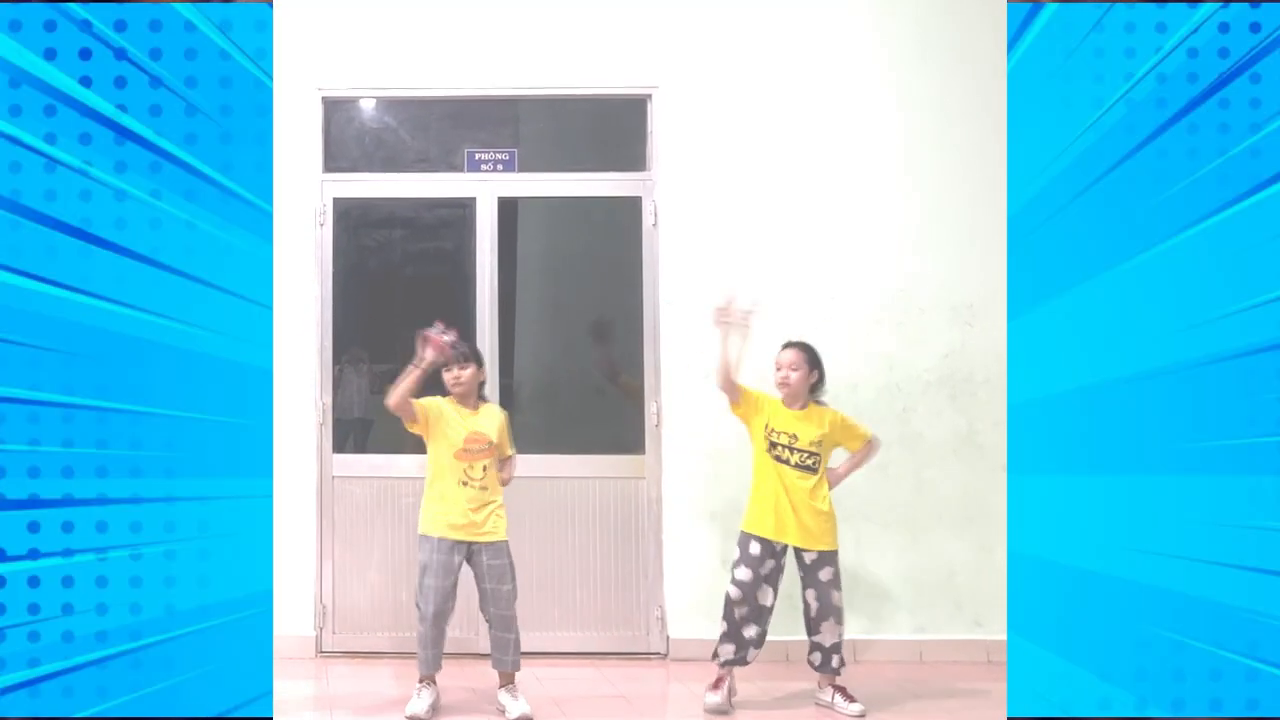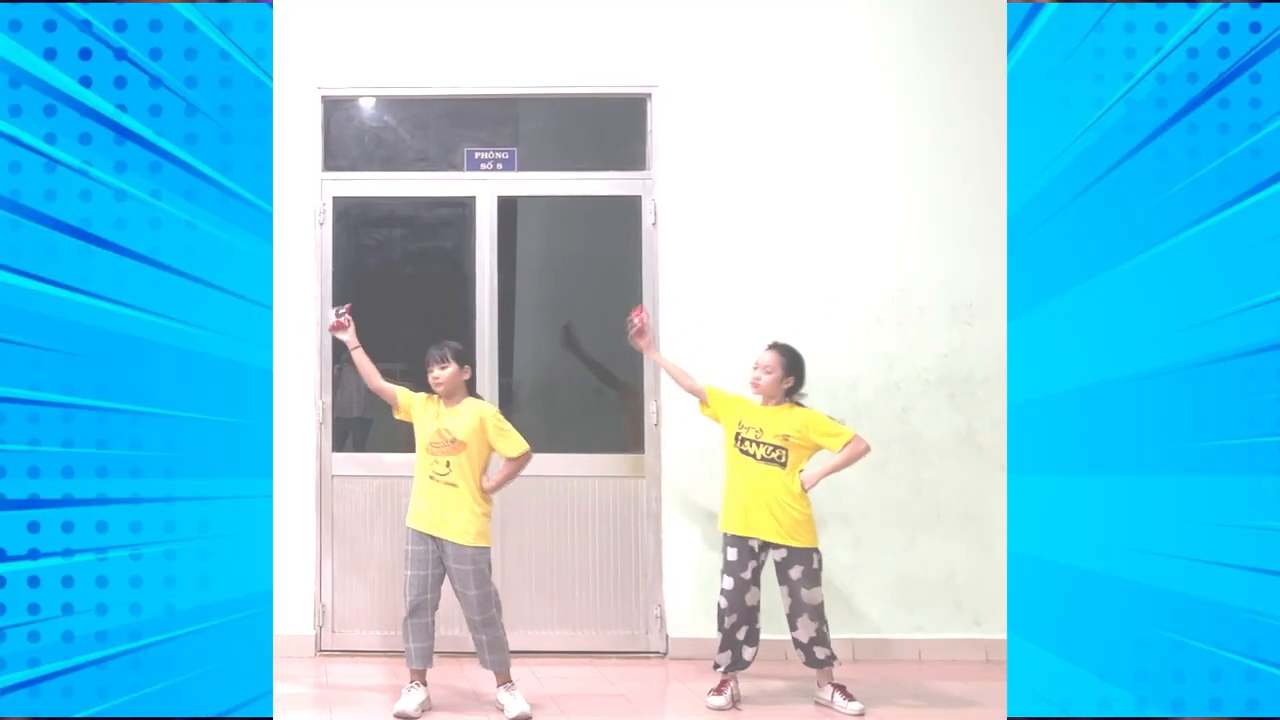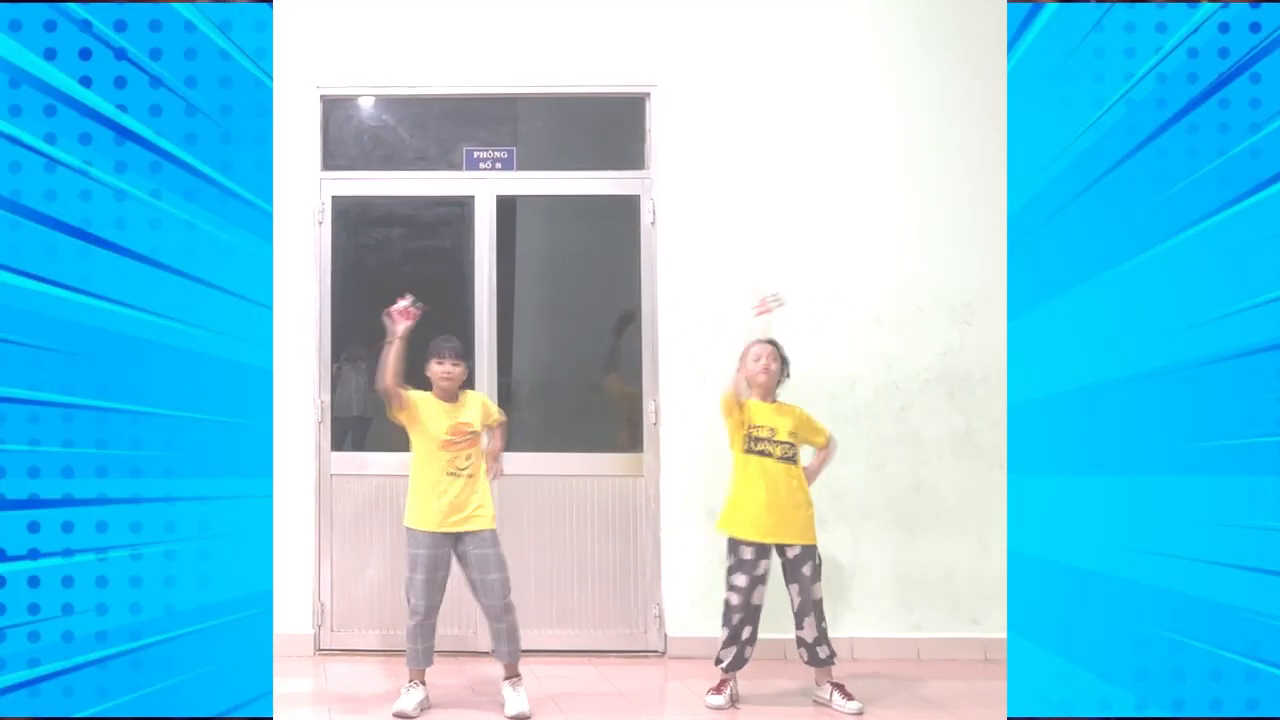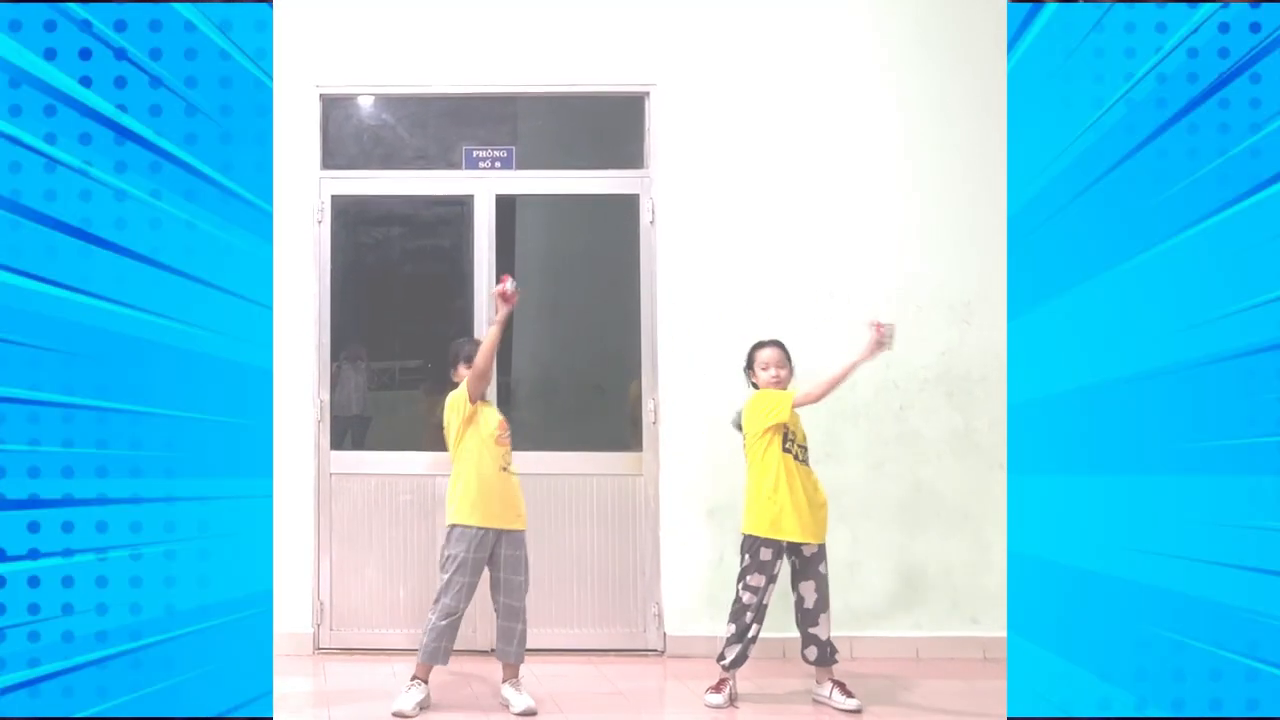
dt=0.4s
person 1, frame 1
left shoulder: (497, 415)
right shoulder: (435, 411)
right elbow: (394, 404)
left wrist: (502, 475)
right wrist: (425, 361)
left hip: (489, 528)
right hip: (441, 528)
left knee: (502, 609)
right knee: (433, 610)
left ankle: (508, 687)
right ankle: (426, 686)
person 1, frame 2
left shoulder: (481, 413)
right shoulder: (420, 405)
left elbow: (521, 453)
right elbow: (376, 383)
left wrist: (493, 484)
right wrist: (352, 342)
left hip: (465, 528)
right hip: (422, 525)
left knee: (481, 610)
right knee: (417, 605)
left ankle: (505, 686)
right ankle: (417, 686)
person 1, frame 3
left shoulder: (476, 402)
right shoulder: (415, 406)
left elbow: (497, 422)
right elbow: (386, 386)
left wrist: (494, 452)
right wrist: (397, 336)
left hip: (476, 521)
right hip: (427, 523)
left knee: (497, 601)
right knee: (421, 604)
left ankle: (512, 681)
right ankle: (416, 685)
person 1, frame 4
left shoulder: (488, 407)
right shoulder: (459, 402)
right elbow: (480, 367)
right wrist: (501, 317)
left hip: (509, 519)
right hip: (471, 520)
left knee: (513, 603)
right knee: (451, 602)
left ankle: (510, 682)
right ankle: (419, 683)
person 2, frame 1
left shoulder: (830, 420)
right shoulder: (760, 407)
left elbow: (868, 444)
right elbow: (727, 384)
left wrist: (840, 472)
right wrist: (730, 337)
left hip: (814, 528)
right hip: (764, 525)
left knee: (826, 606)
right knee: (743, 596)
left ankle: (828, 685)
right ankle: (724, 676)
person 2, frame 2
left shoulder: (805, 419)
right shoulder: (733, 407)
left elbow: (859, 445)
right elbow: (690, 385)
left wrist: (817, 473)
right wrist: (650, 349)
left hip: (791, 528)
right hip: (742, 526)
left knee: (806, 604)
right knee: (734, 602)
left ankle: (826, 685)
right ankle: (728, 680)
person 2, frame 3
left shoulder: (795, 415)
right shoulder: (736, 407)
left elbow: (827, 443)
right elbow: (735, 383)
left wrist: (811, 472)
right wrist: (753, 329)
left hip: (795, 525)
right hip: (748, 524)
left knee: (808, 604)
right knee: (740, 602)
left ankle: (824, 683)
right ankle: (727, 679)
person 2, frame 4
left shoulder: (789, 414)
right shoulder: (759, 404)
right elbow: (813, 394)
right wrist: (861, 356)
left hip: (807, 523)
right hip: (767, 524)
left knee: (814, 602)
right knee: (750, 600)
left ankle: (824, 681)
right ankle: (726, 678)
